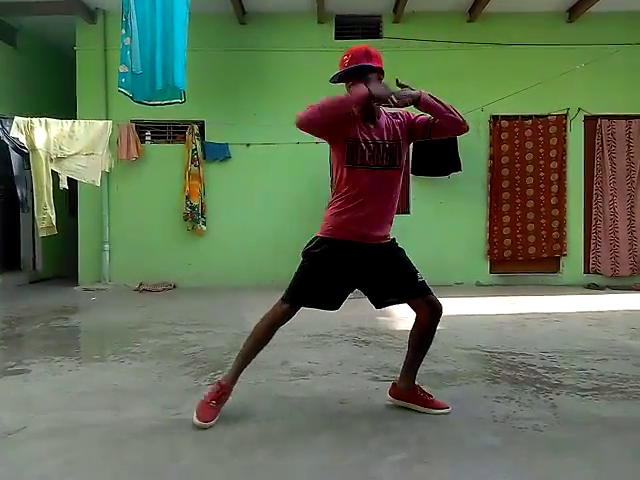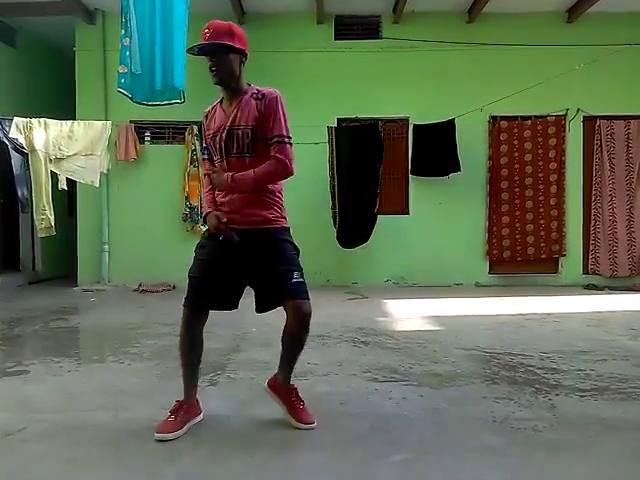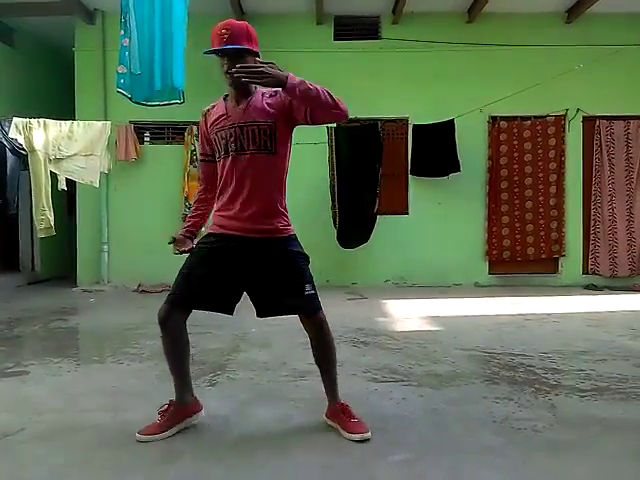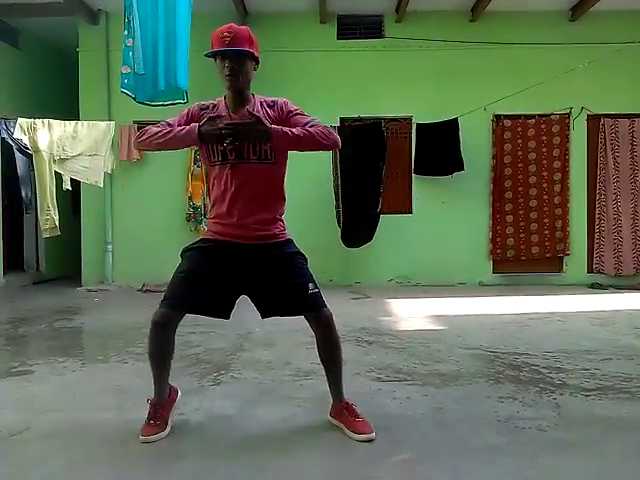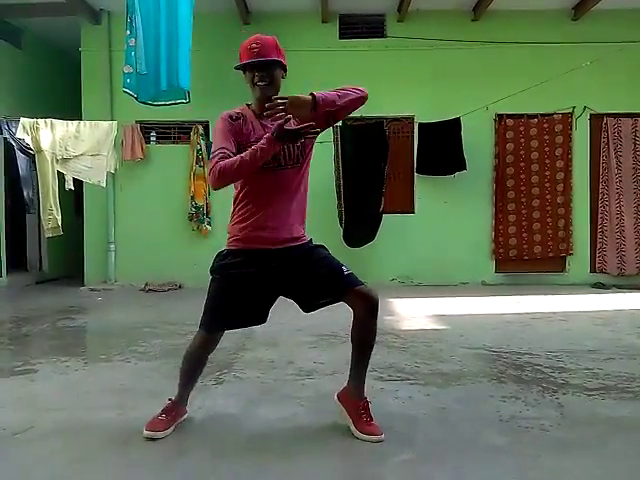
dt=0.5s
person 1, frame 1
left shoulder: (403, 123)
right shoulder: (341, 119)
left elbow: (457, 126)
right elbow: (304, 120)
left wrist: (421, 98)
right wrist: (362, 94)
left hip: (380, 244)
right hip: (335, 241)
left knee: (430, 307)
right knee: (283, 310)
left ankle: (405, 386)
right ankle: (225, 385)
person 1, frame 2
left shoulder: (267, 100)
right shoulder: (210, 117)
left elbow: (284, 165)
left wrist: (231, 180)
right wrist: (211, 212)
left hip: (268, 231)
right hip: (224, 233)
left knee: (300, 310)
right knee: (192, 314)
left ankle: (284, 384)
right ankle: (189, 403)
person 1, frame 3
left shoulder: (281, 102)
right shoulder: (211, 116)
left elbow: (337, 112)
left wrist: (287, 80)
right wrist: (190, 229)
left hip: (275, 240)
right hip: (223, 239)
left knee: (315, 319)
right knee: (169, 314)
left ankle: (335, 406)
right ankle: (184, 402)
person 1, frame 4
left shoulder: (278, 111)
right shoulder: (202, 115)
left elbow: (331, 140)
right elbow: (143, 140)
left wrist: (270, 131)
right wrist: (200, 131)
left hip: (272, 244)
right hip: (218, 244)
left knee: (322, 318)
right knee: (162, 320)
left ankle: (340, 405)
right ankle: (162, 397)
person 1, frame 5
left shoulder: (304, 116)
right shoulder: (232, 122)
left elbow: (359, 95)
right elbow: (216, 177)
left wrist: (312, 101)
right wrist: (270, 141)
left hip: (296, 248)
right hip: (245, 253)
left knee: (366, 301)
right knee: (207, 336)
left ankle: (353, 395)
right ankle: (178, 403)
